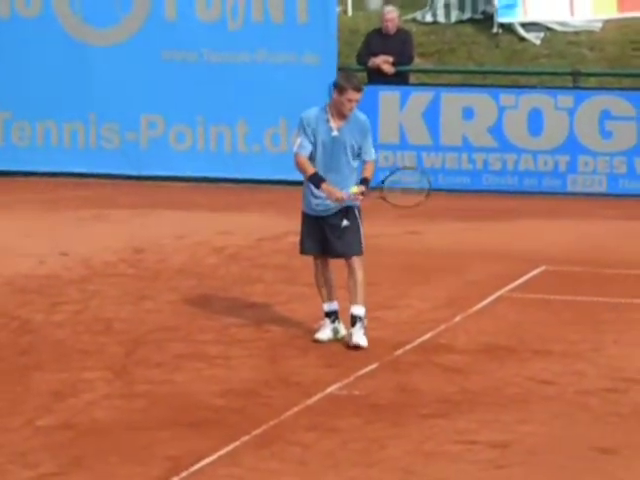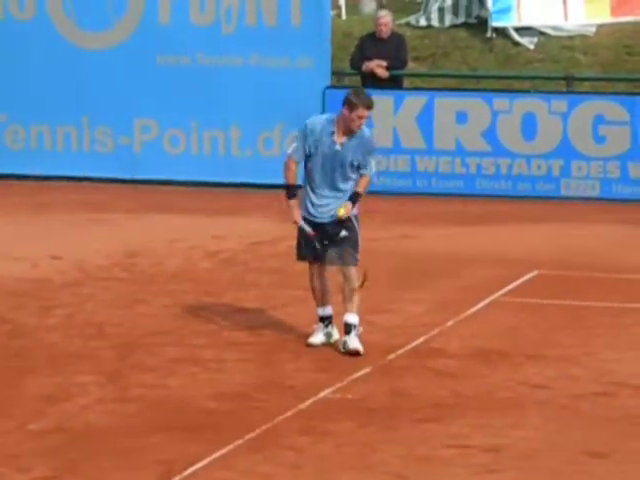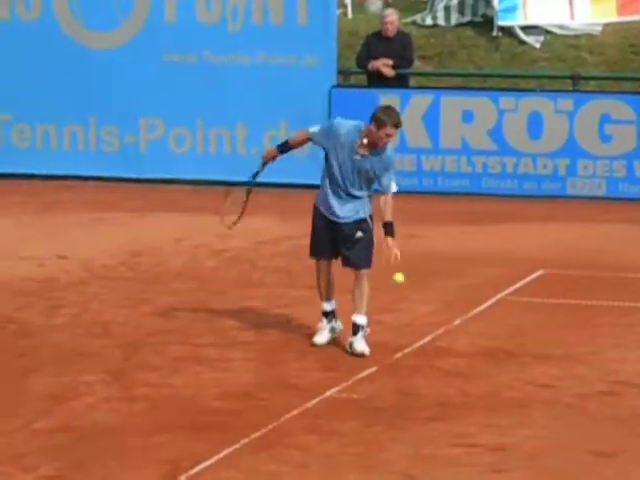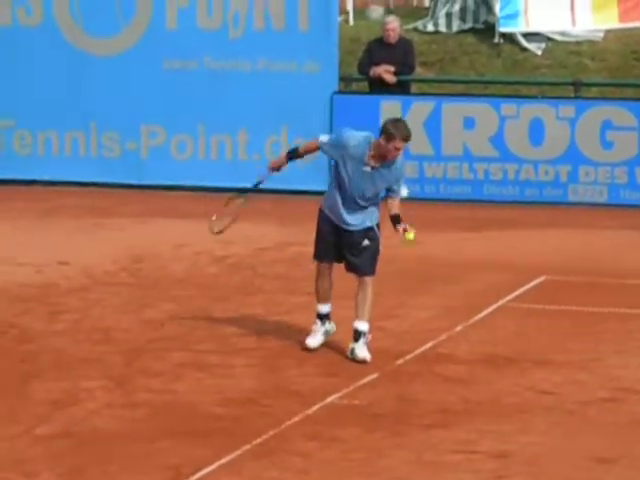
dt=0.3s
person 1, frame 1
left shoulder: (361, 123)
right shoulder: (309, 119)
left elbow: (368, 160)
right elbow: (300, 159)
left wrist: (364, 184)
right wrist: (326, 186)
left hip: (347, 204)
right hip: (315, 205)
left knee: (354, 260)
right knee: (320, 261)
left ankle: (357, 324)
right ankle: (332, 320)
person 1, frame 2
left shoulder: (365, 139)
right shoulder: (314, 127)
left elbow: (366, 173)
right elbow: (293, 162)
left wrist: (353, 200)
right wrist: (292, 200)
left hip: (343, 212)
right hip: (311, 211)
left knee: (350, 268)
right knee: (315, 267)
left ankle: (351, 331)
right ankle: (326, 324)
person 1, frame 3
left shoulder: (386, 157)
right shoulder: (339, 130)
left elbow: (386, 195)
right elbow: (307, 135)
left wrist: (389, 234)
right wrist: (278, 150)
left hip: (358, 215)
right hip: (326, 209)
left knee: (361, 271)
right knee: (323, 263)
left ankle: (358, 332)
right ankle: (330, 320)
person 1, frame 4
left shoulder: (396, 167)
right shoulder: (348, 141)
left elbow: (393, 196)
right elbow: (317, 145)
left wrist: (398, 221)
right wrist: (286, 158)
left hip: (364, 223)
right hip: (332, 216)
left knee: (365, 278)
right knee: (323, 267)
left ankle: (360, 339)
right ankle: (324, 321)
